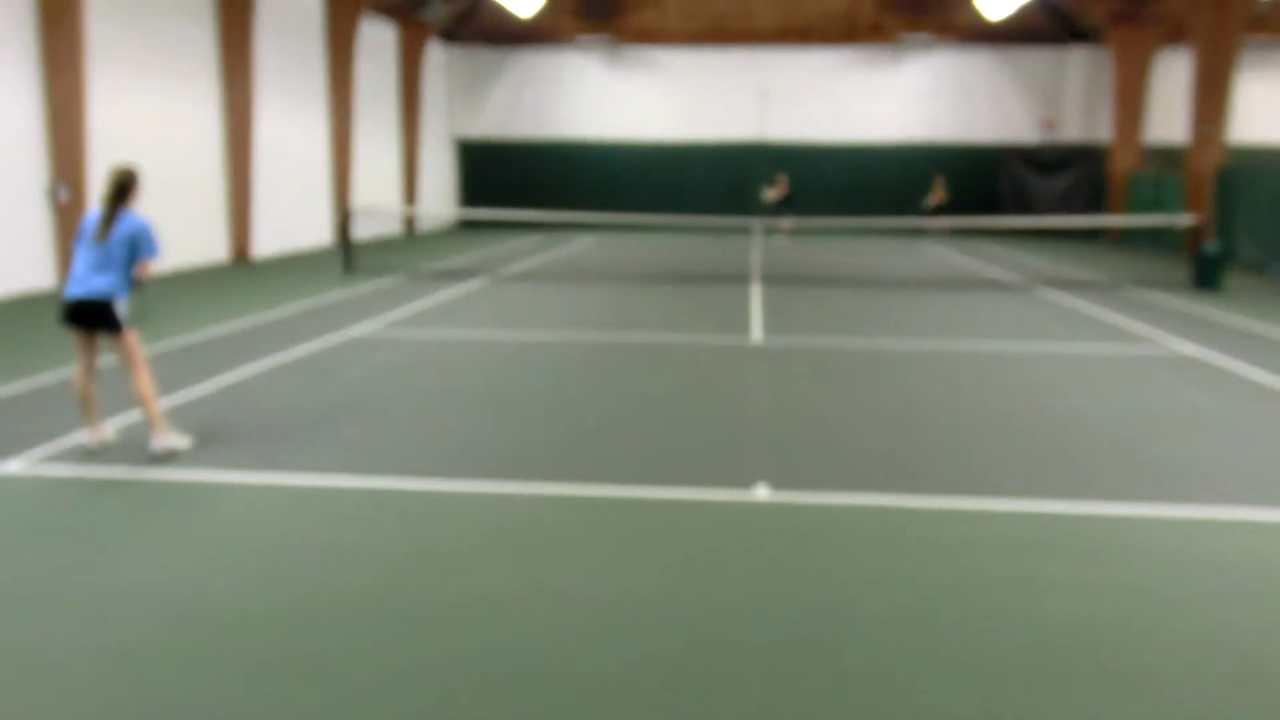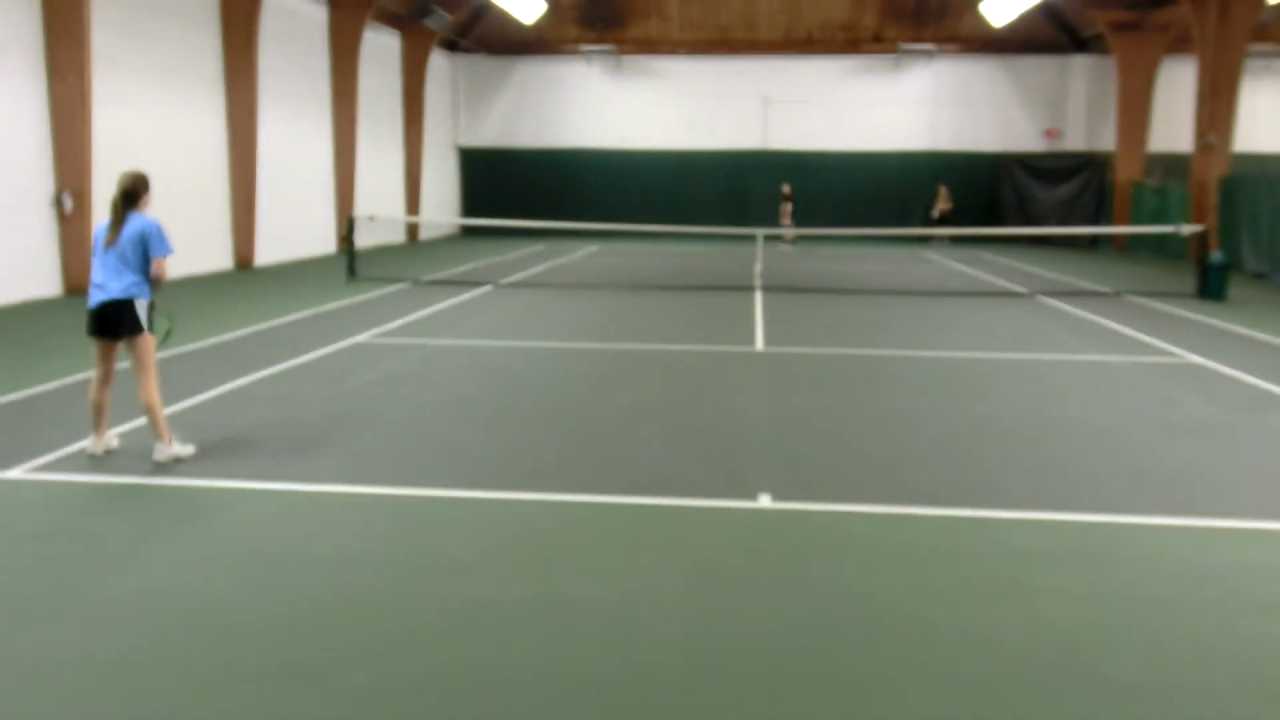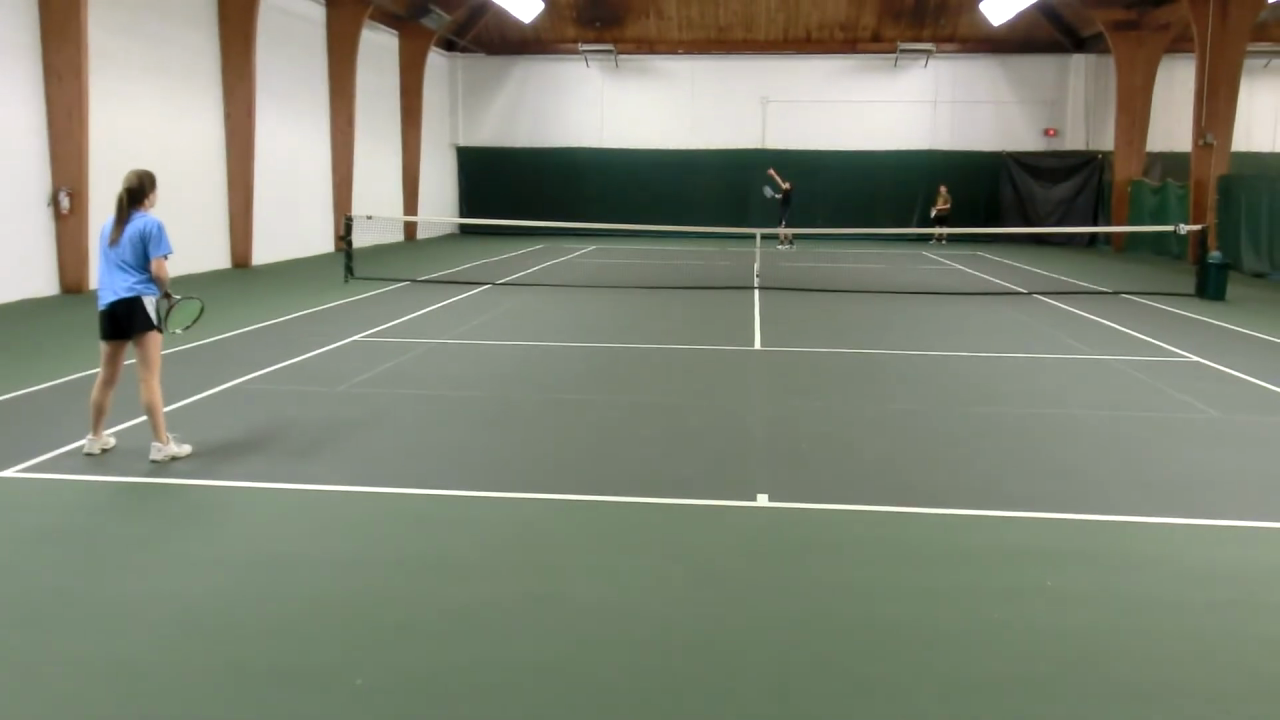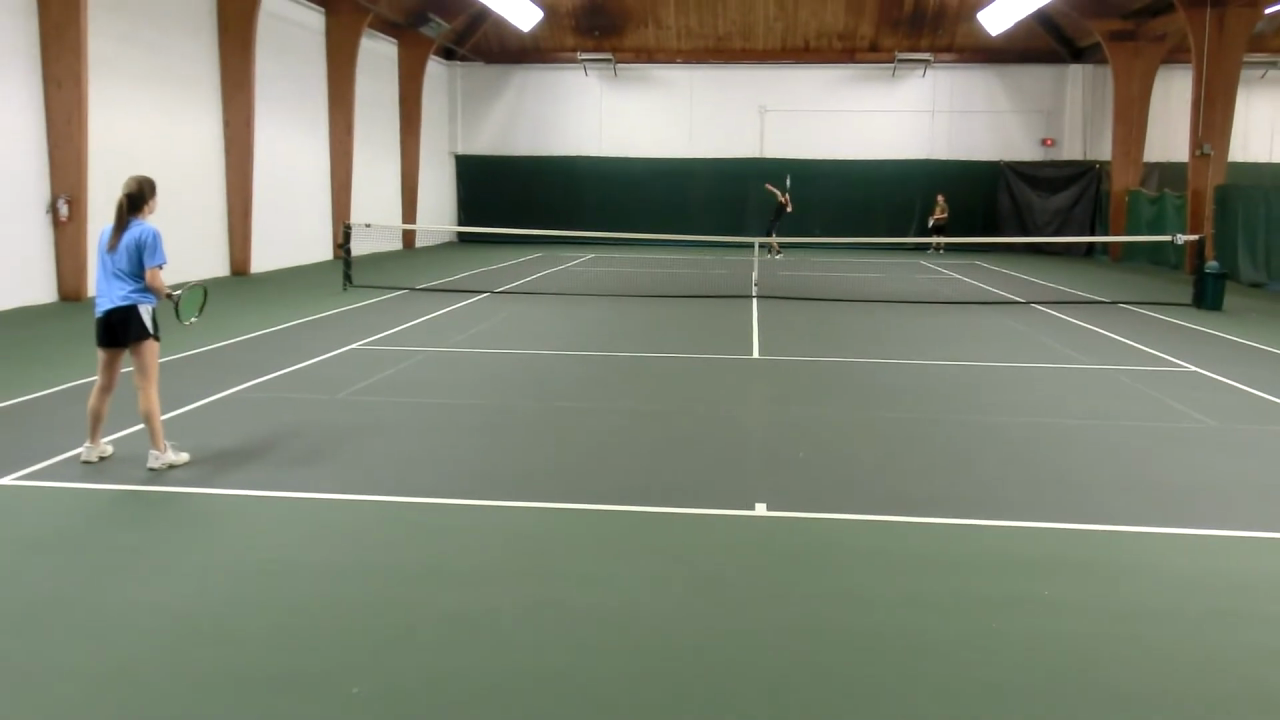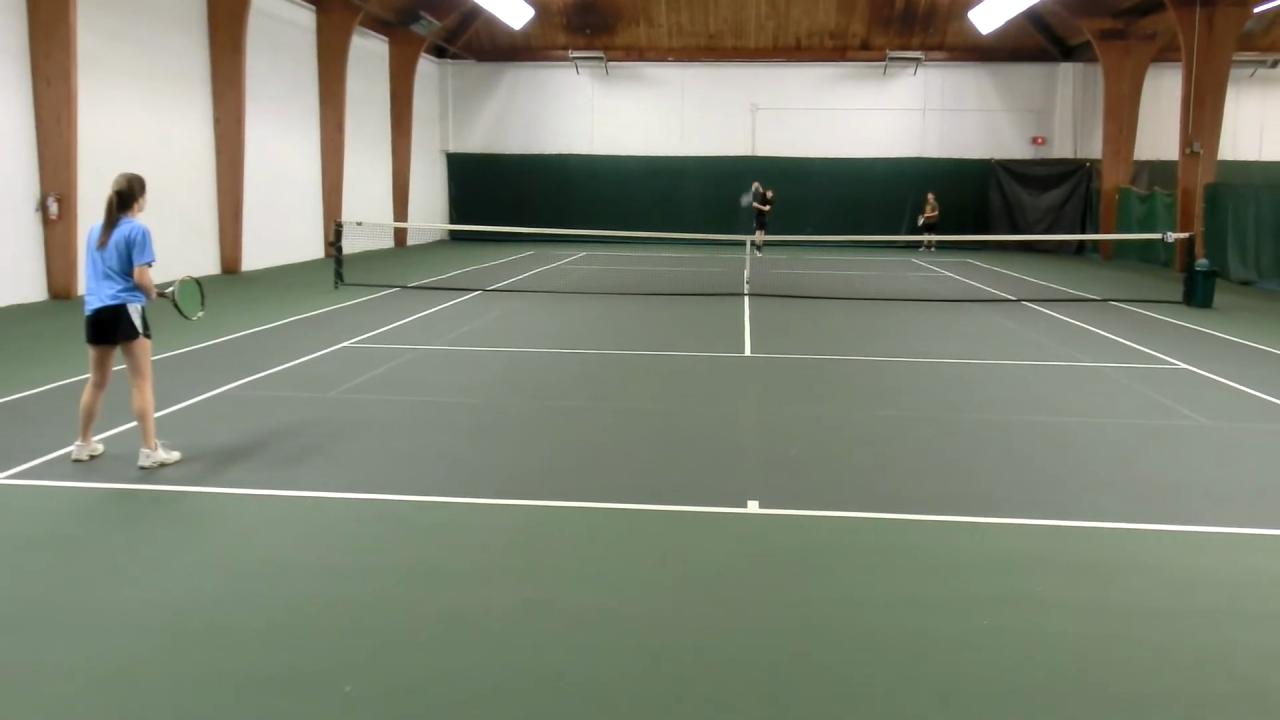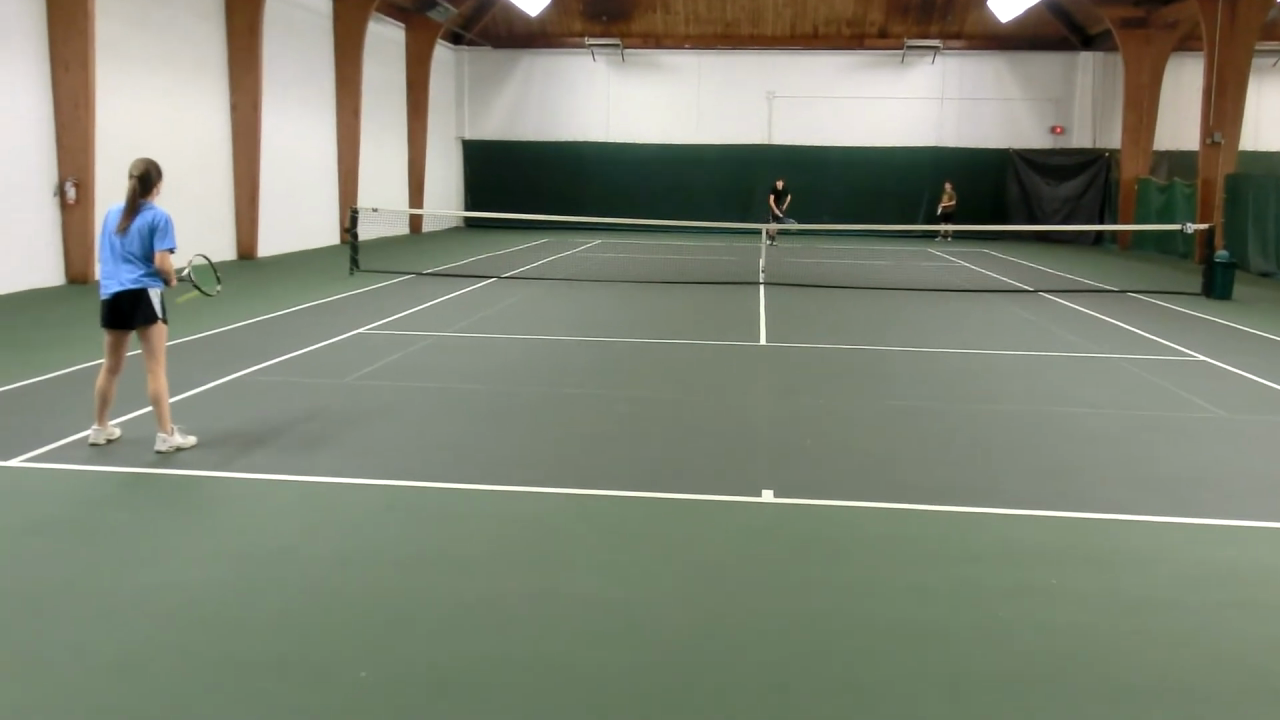
dt=0.5s
person 1, frame 1
left shoulder: (90, 219)
right shoulder: (137, 226)
left elbow: (78, 256)
right elbow: (141, 274)
left hip: (76, 298)
right hip: (109, 300)
left knee: (86, 366)
right knee: (138, 368)
left ankle: (95, 430)
right ankle: (160, 433)
person 1, frame 2
left shoulder: (103, 227)
right shoulder: (148, 225)
left elbow: (97, 267)
right elbow: (158, 272)
right wrist: (148, 288)
left hip: (99, 304)
right hip: (128, 303)
left knee: (102, 375)
right knee: (147, 377)
left ankle: (98, 438)
right ankle: (164, 443)
person 1, frame 3
left shoulder: (108, 226)
right shoulder: (150, 224)
right elbow: (158, 271)
right wrist: (164, 289)
left hip: (108, 305)
right hip: (138, 303)
left knee: (107, 376)
right knee: (150, 377)
left ankle: (95, 437)
right ankle: (161, 443)
person 1, frame 4
left shoulder: (108, 232)
right shoulder: (147, 233)
right elbow: (152, 280)
right wrist: (165, 292)
left hip: (105, 312)
right hip: (135, 311)
left knee: (104, 383)
right knee: (147, 385)
left ankle: (92, 445)
right ankle: (159, 451)
person 1, frame 5
left shoulder: (96, 230)
right shoulder: (137, 230)
left elbow: (96, 272)
right elbow: (140, 277)
right wrist: (151, 293)
left hip: (95, 311)
right hip: (124, 309)
left knee: (97, 381)
right knee: (142, 383)
left ankle: (83, 443)
right ankle: (150, 450)
person 1, frame 6
left shoulder: (112, 213)
right shoulder: (159, 218)
left elbow: (102, 257)
right elbow: (162, 263)
right wrist: (171, 278)
left hip: (111, 296)
right hip: (143, 295)
left knee: (110, 366)
right knee: (156, 368)
left ankle: (100, 428)
right ankle: (166, 434)
